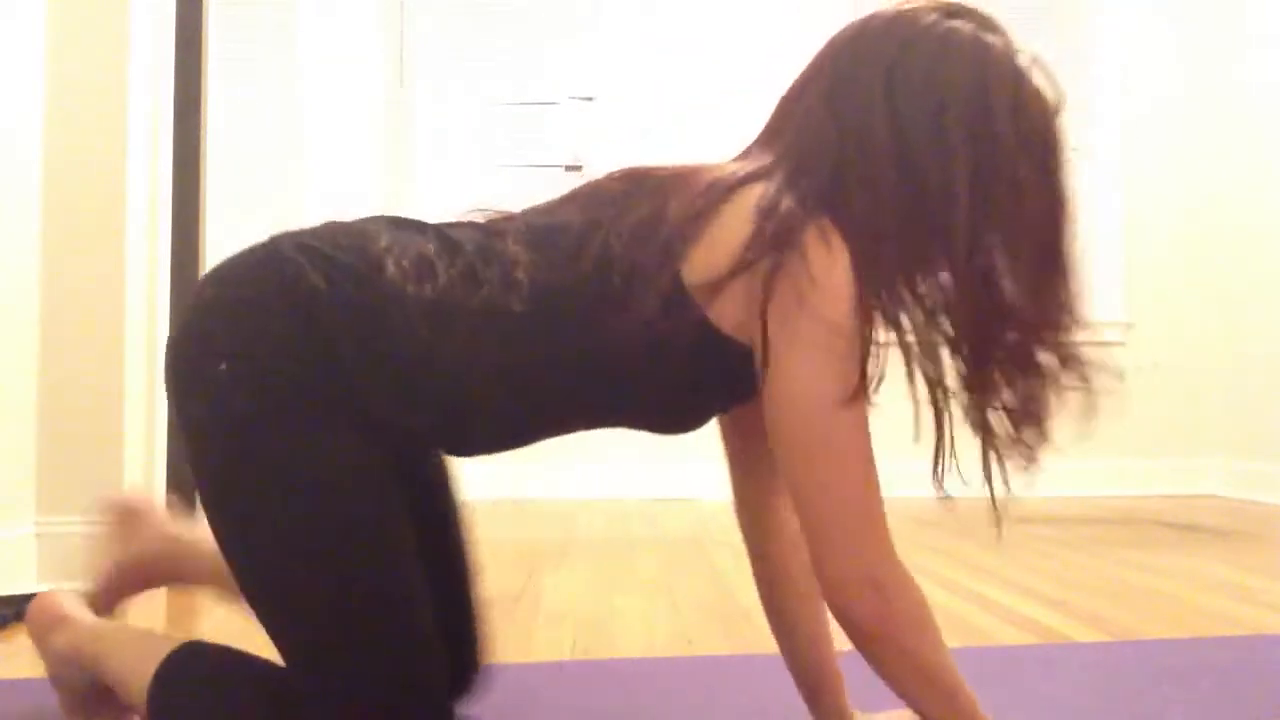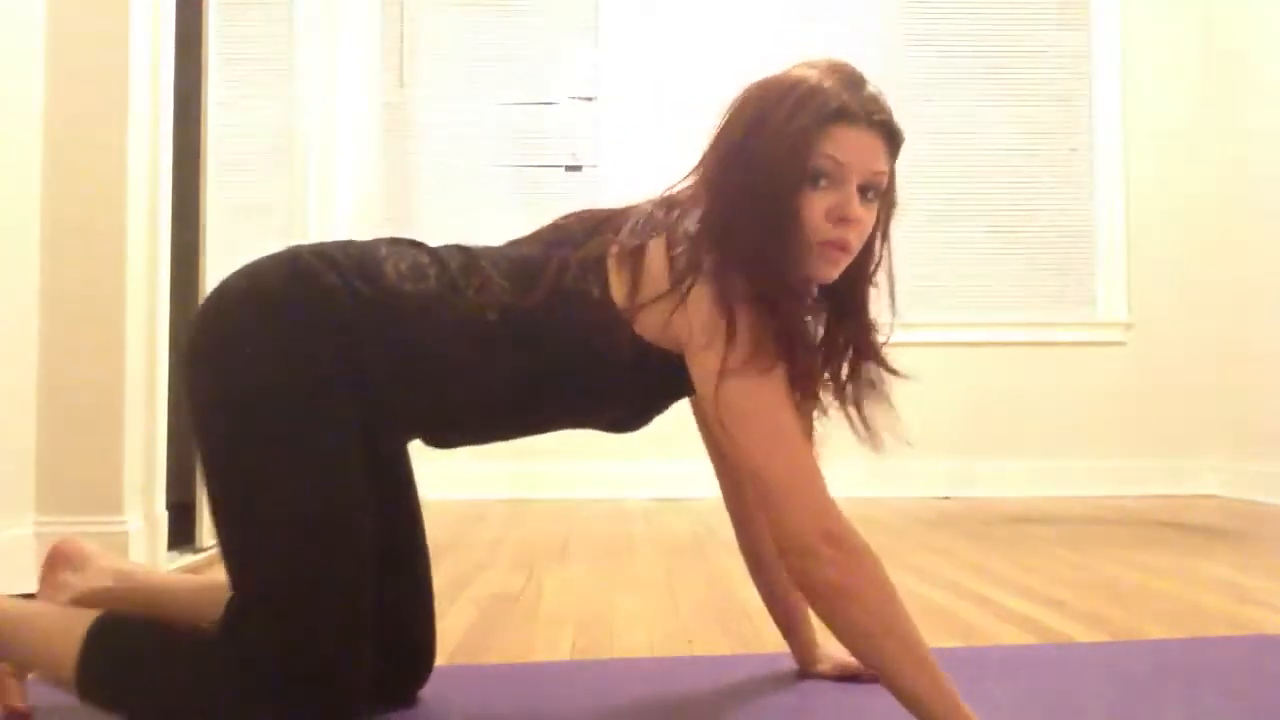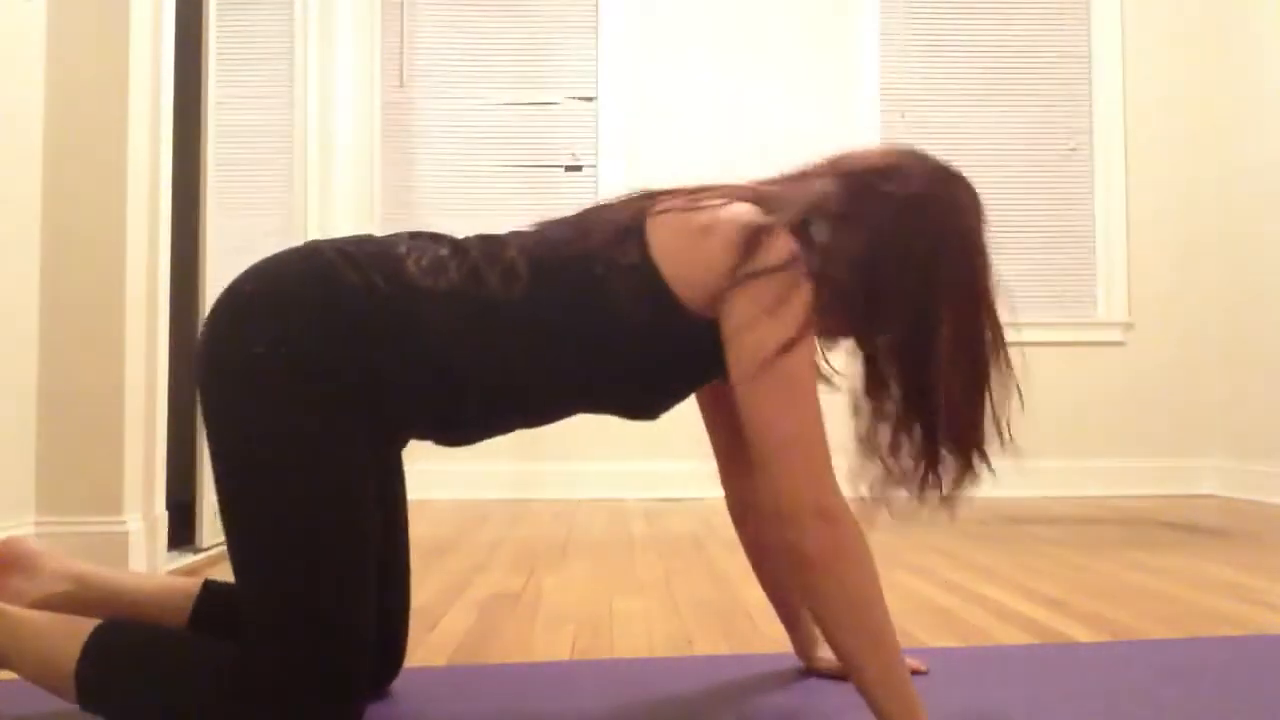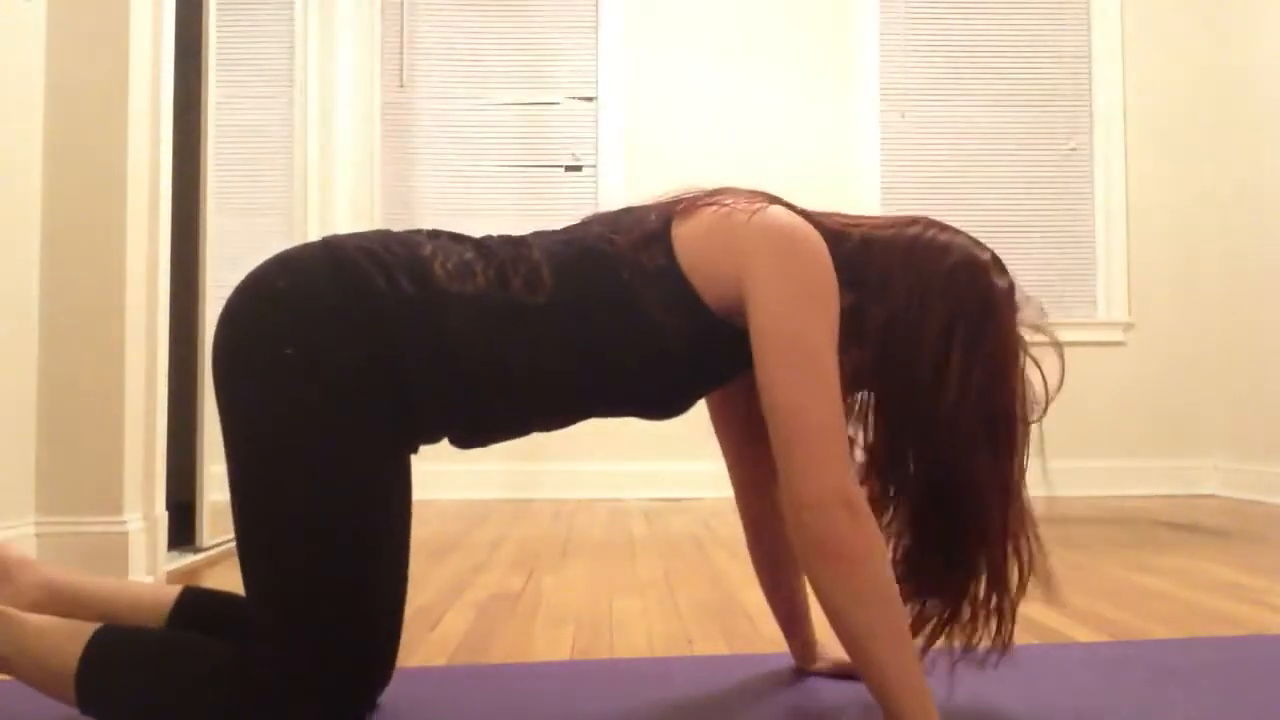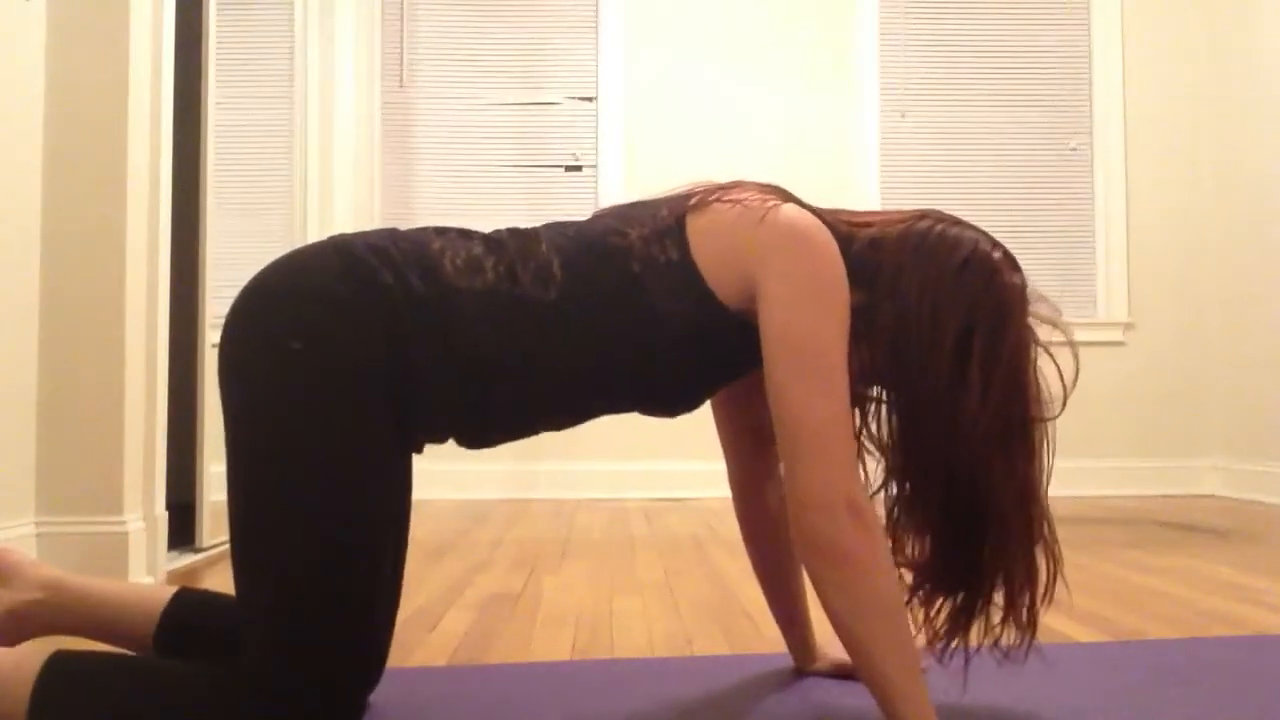
dt=0.7s
person 1, frame 1
left shoulder: (760, 222)
right shoulder: (805, 258)
left elbow: (773, 511)
right elbow: (865, 578)
left hip: (346, 349)
right hip: (273, 351)
left ankle: (181, 551)
person 1, frame 2
left shoulder: (731, 281)
right shoulder: (709, 282)
left elbow: (753, 494)
right elbow: (820, 544)
left hip: (335, 356)
right hip: (278, 346)
left ankle: (97, 589)
person 1, frame 3
left shoulder: (732, 274)
right shoulder: (759, 253)
left elbow: (753, 488)
right elbow: (811, 518)
left hip: (330, 352)
right hip: (291, 345)
person 1, frame 4
left shoulder: (745, 301)
right shoulder: (787, 256)
left elbow: (765, 490)
right elbow: (824, 514)
left hip: (351, 351)
right hip: (314, 339)
person 1, frame 5
left shoulder: (765, 289)
right shoulder: (797, 254)
left elbow: (765, 486)
right elbow: (830, 512)
left hip: (346, 338)
right hip: (322, 335)
